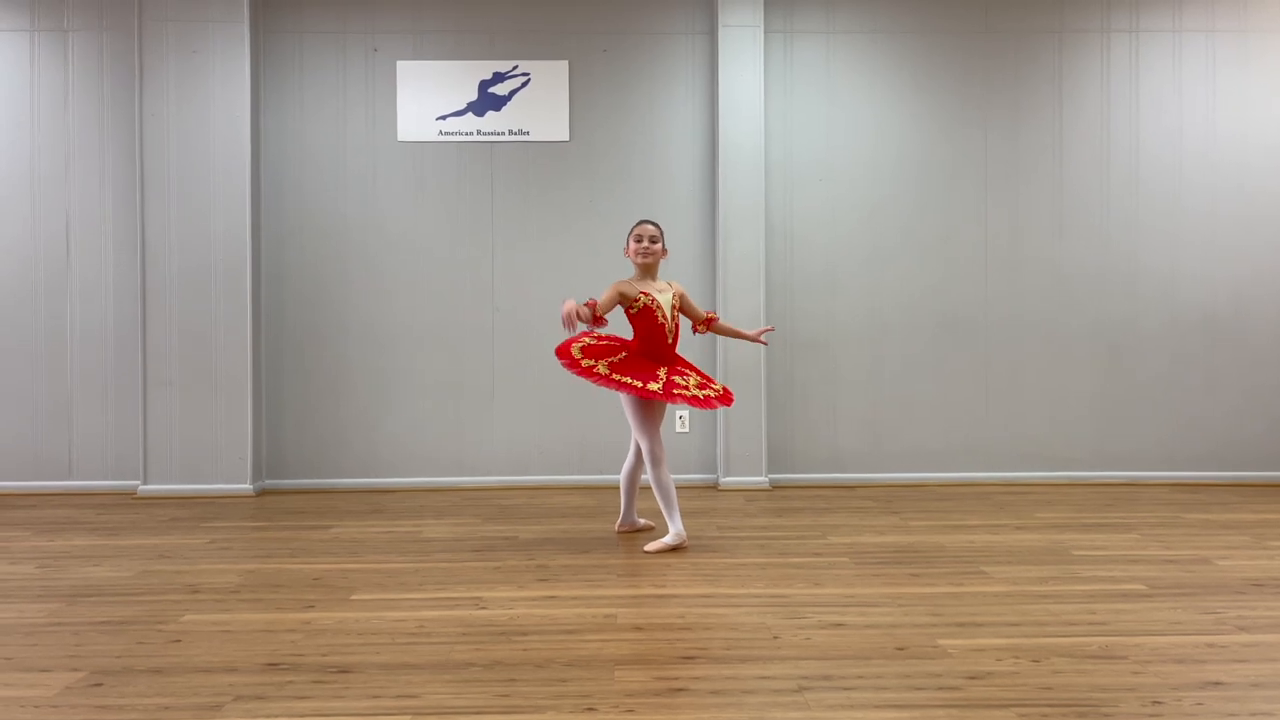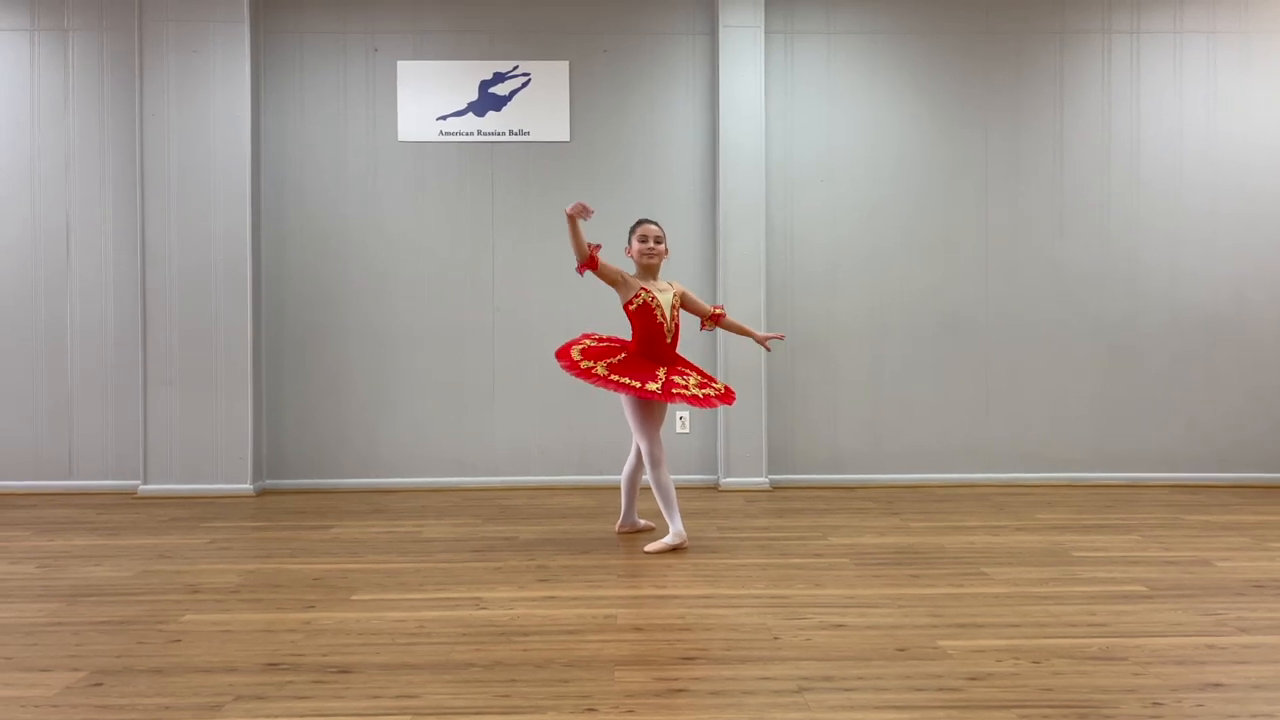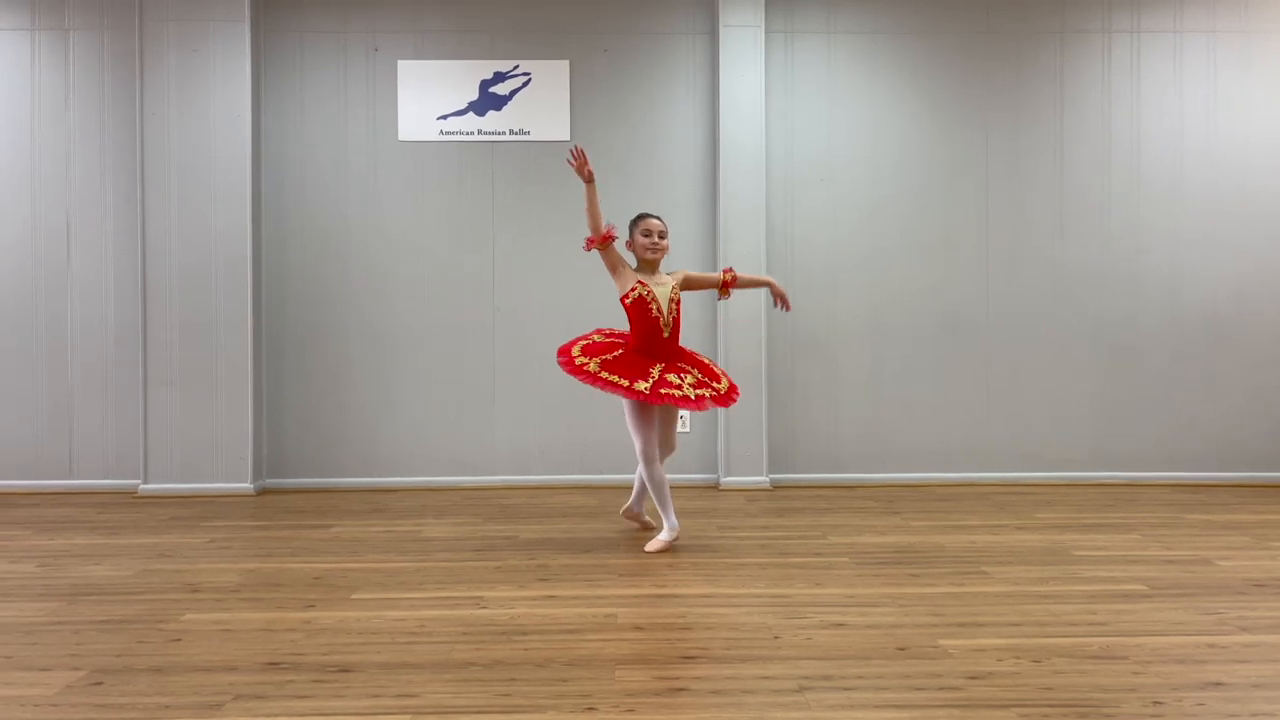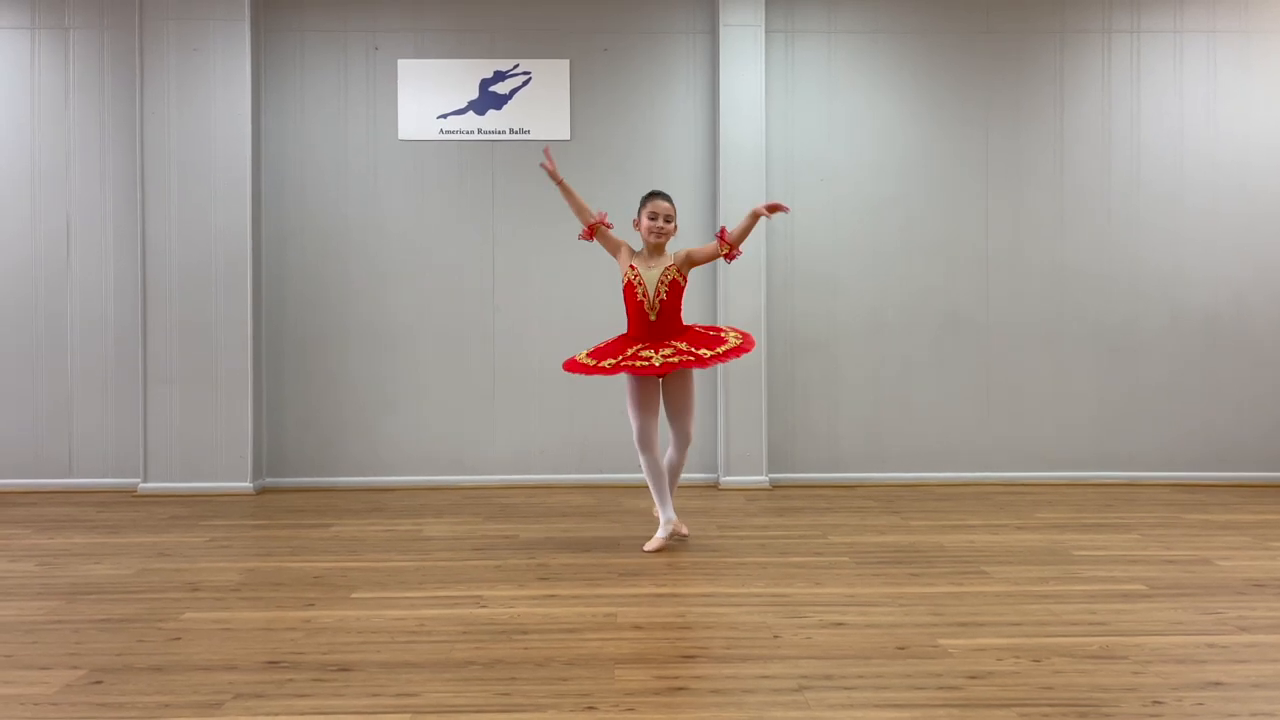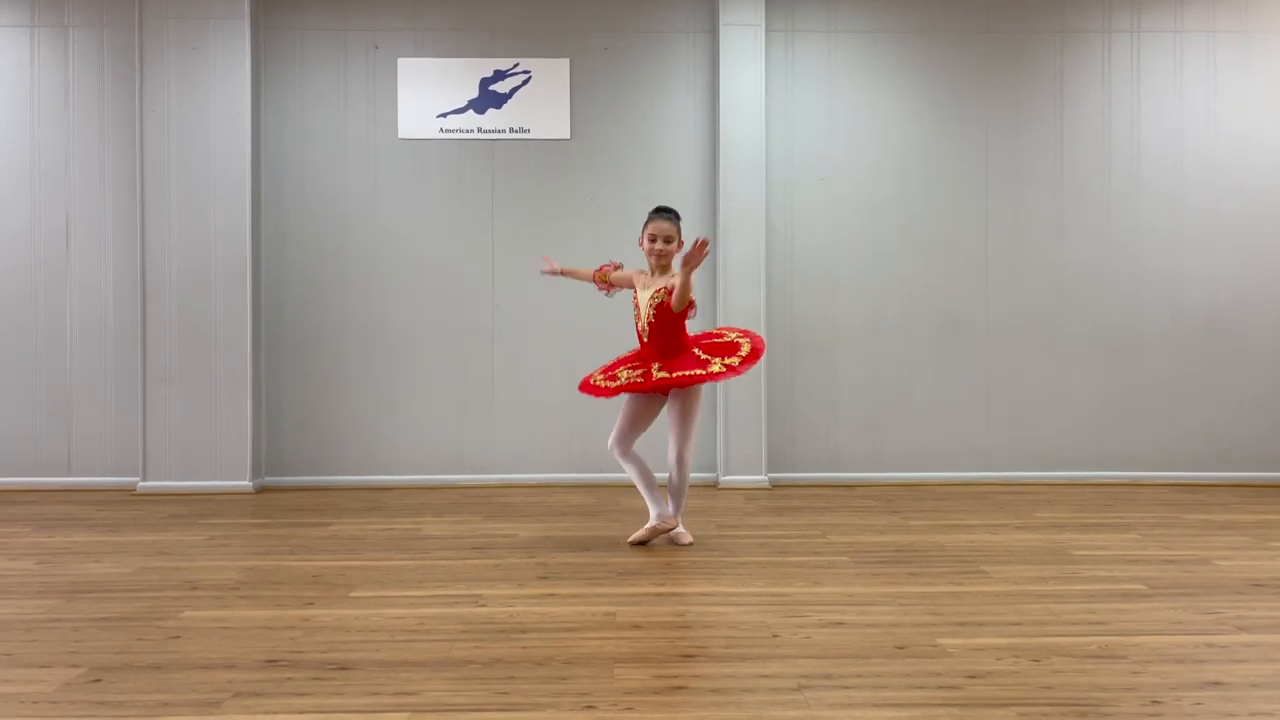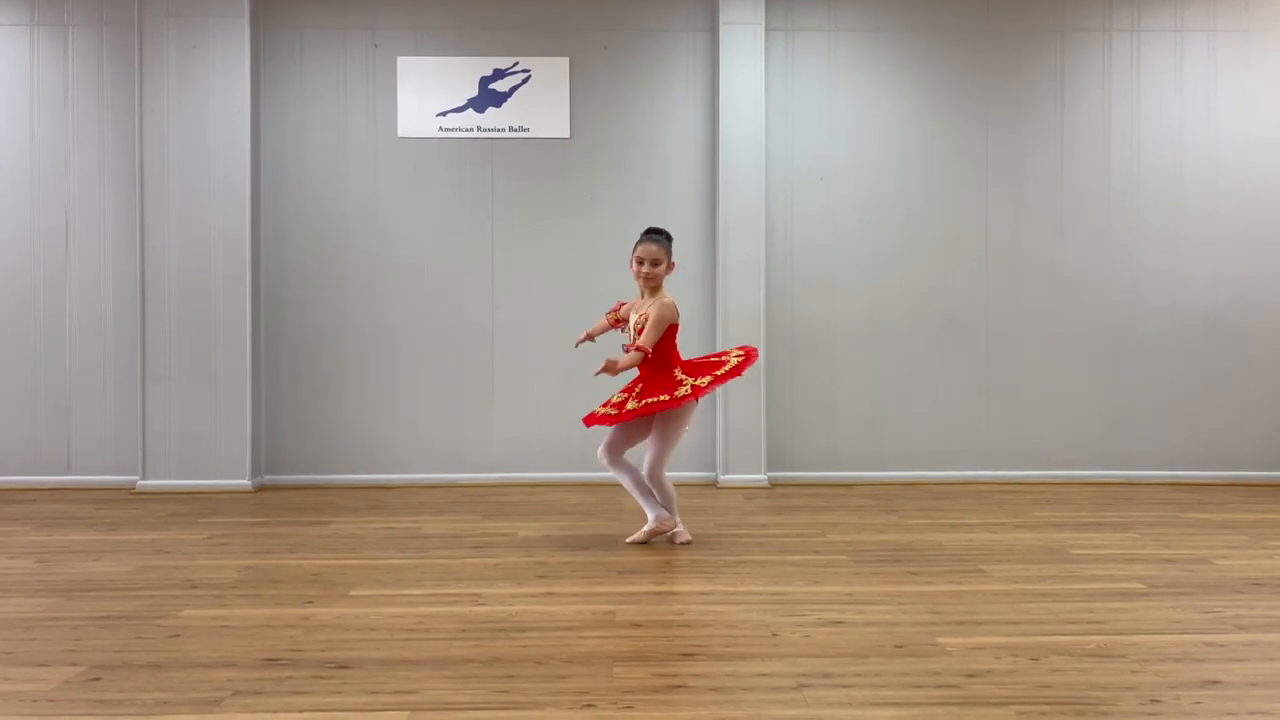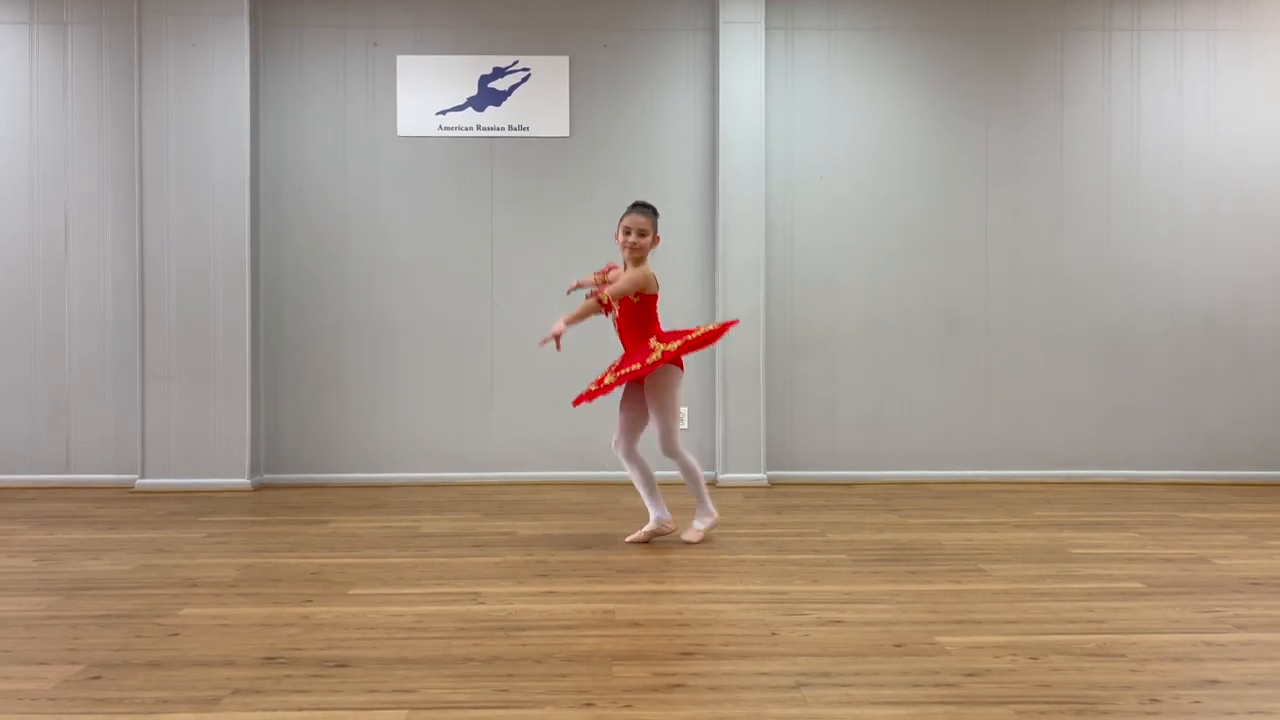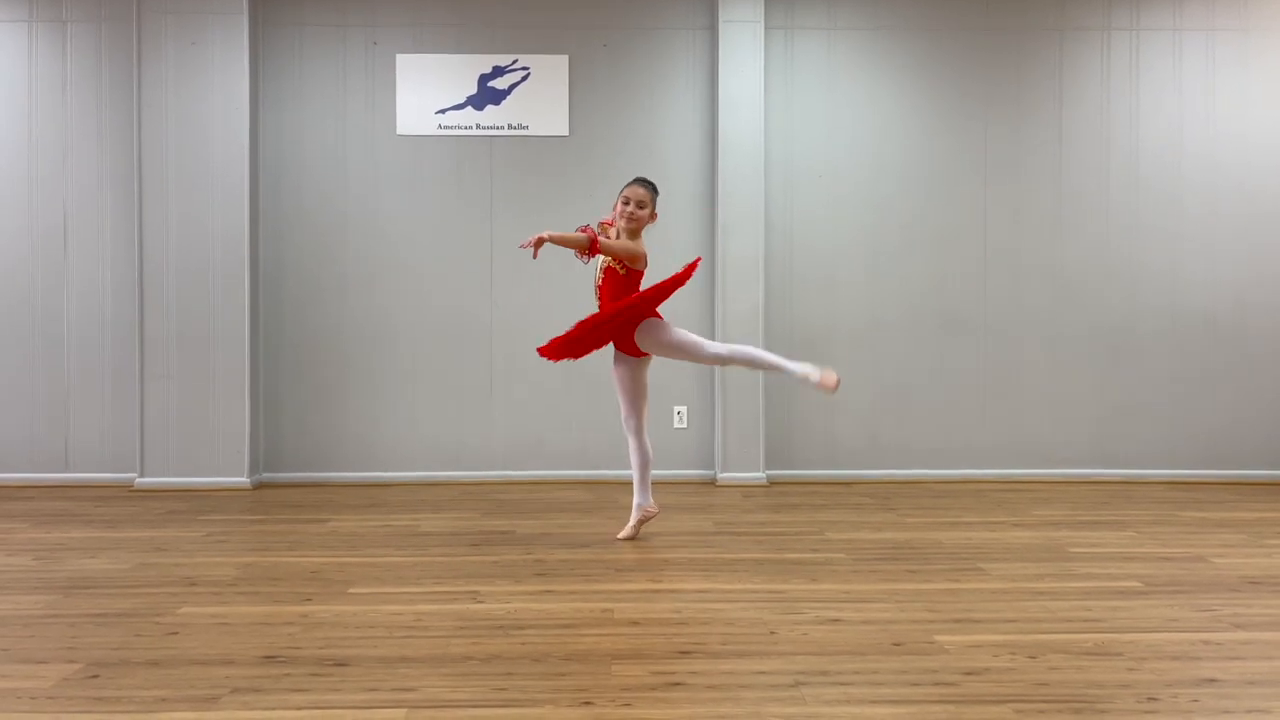
dt=0.2s
person 1, frame 1
left shoulder: (675, 290)
right shoulder: (624, 288)
left elbow: (704, 321)
right elbow: (592, 314)
left wrist: (746, 335)
right wrist: (572, 306)
left hip: (663, 373)
right hip: (635, 371)
left knee: (641, 449)
right knee: (653, 451)
left ankle: (628, 517)
right ankle: (677, 530)
person 1, frame 2
left shoulder: (676, 291)
right shoulder: (624, 282)
left elbow: (712, 315)
right elbow: (585, 259)
left wrist: (754, 334)
right wrist: (573, 221)
left hip: (663, 373)
right hip: (635, 371)
left knee: (643, 450)
right knee: (653, 452)
left ankle: (628, 517)
right ankle: (676, 530)
person 1, frame 3
left shoulder: (678, 280)
right shoulder: (622, 274)
left elbow: (725, 280)
right elbow: (598, 231)
left wrist: (767, 281)
right wrist: (588, 181)
left hip: (671, 368)
right hip: (635, 369)
left knee: (664, 447)
right knee: (647, 451)
left ankle: (635, 505)
right ankle: (670, 526)
person 1, frame 4
left shoulder: (682, 260)
right shoulder: (626, 255)
left elbow: (727, 244)
right elbow: (590, 221)
left wrist: (755, 214)
right wrist: (560, 181)
left hip: (680, 352)
right hip: (637, 353)
left knee: (683, 437)
right knee: (644, 439)
left ankle: (667, 505)
right ankle: (665, 518)
person 1, frame 5
left shoulder: (679, 281)
right shoulder: (638, 278)
left elbow: (678, 306)
right elbow: (602, 275)
left wrist: (688, 272)
right wrist: (562, 270)
left hip: (686, 370)
right hip: (650, 373)
left knee: (679, 456)
right knee: (619, 443)
left ankle: (676, 518)
right ankle: (660, 515)
person 1, frame 6
left shoulder: (665, 306)
right shoulder: (637, 303)
left elbow: (642, 351)
right elbow: (615, 317)
left wrist: (620, 365)
right wrist: (590, 333)
left hip: (677, 389)
right hip: (650, 391)
left knee: (652, 470)
right knee: (609, 453)
left ankle: (674, 521)
right ankle: (659, 518)
person 1, frame 7
left shoulder: (643, 274)
right shoulder: (619, 273)
left elbow: (604, 297)
right elbow: (600, 292)
left wrist: (564, 322)
left hip: (660, 359)
right hip: (638, 366)
left knee: (670, 445)
right knee: (622, 446)
left ankle: (705, 512)
right ankle: (659, 518)
person 1, frame 8
left shoulder: (633, 249)
right shoulder: (613, 233)
left elbow: (592, 243)
right elbow: (598, 232)
left wrist: (547, 237)
left hip: (640, 328)
right hip: (622, 340)
left knee: (717, 353)
right knee: (633, 425)
left ankle: (804, 371)
right ankle: (642, 505)
